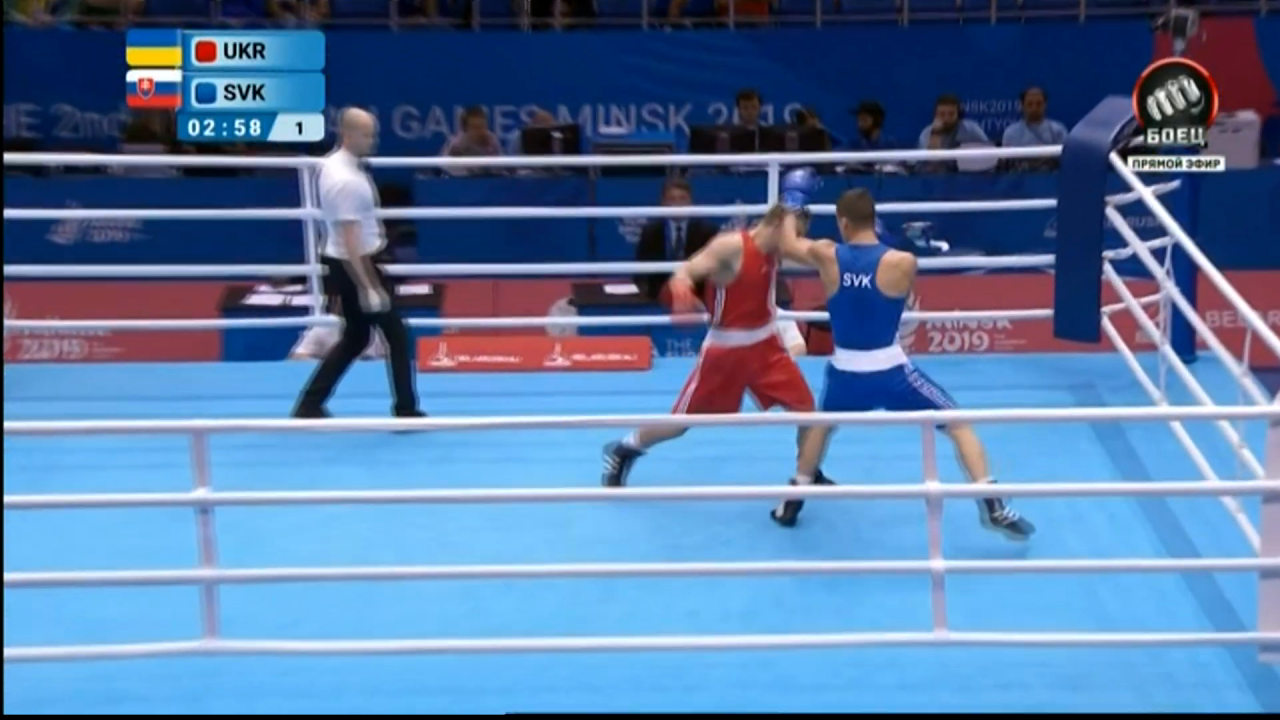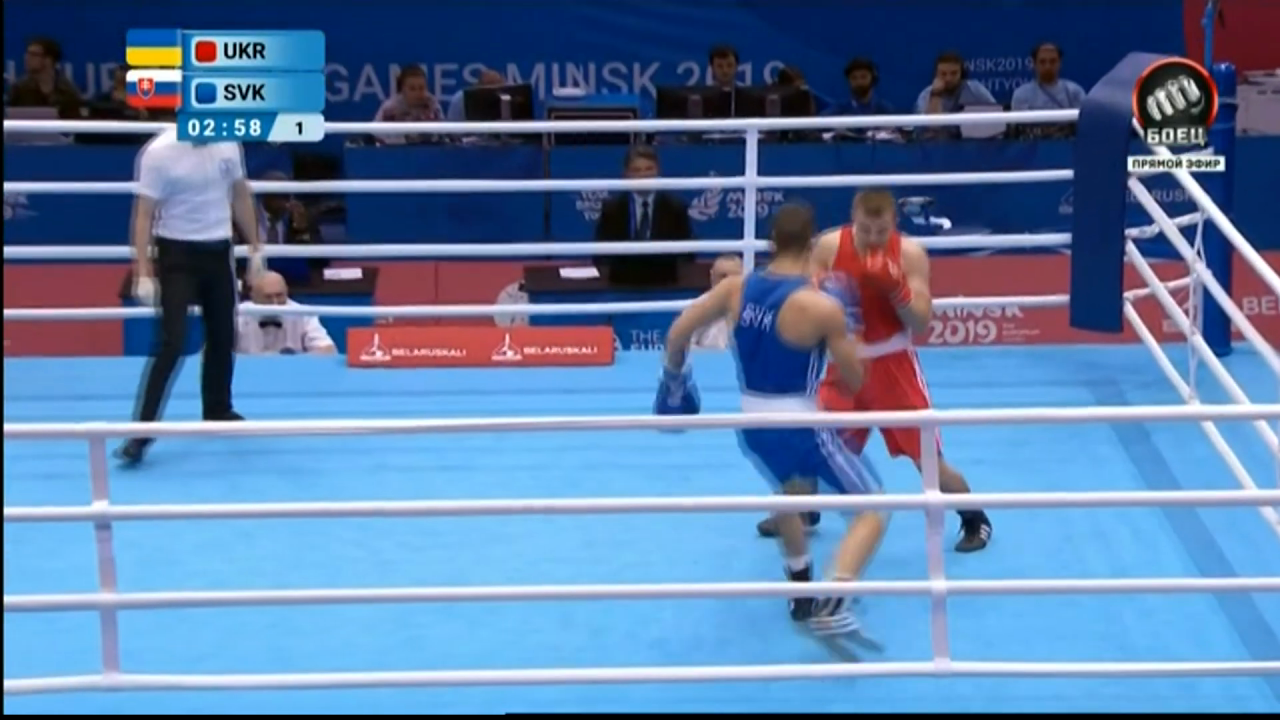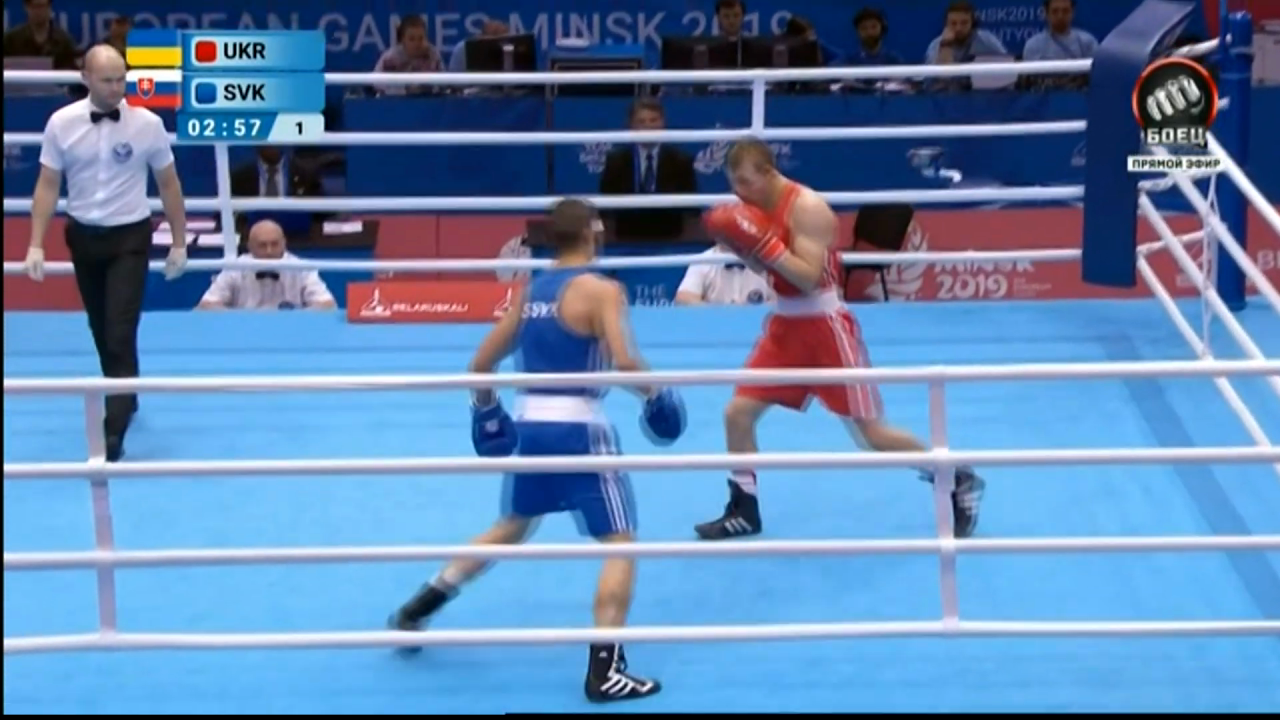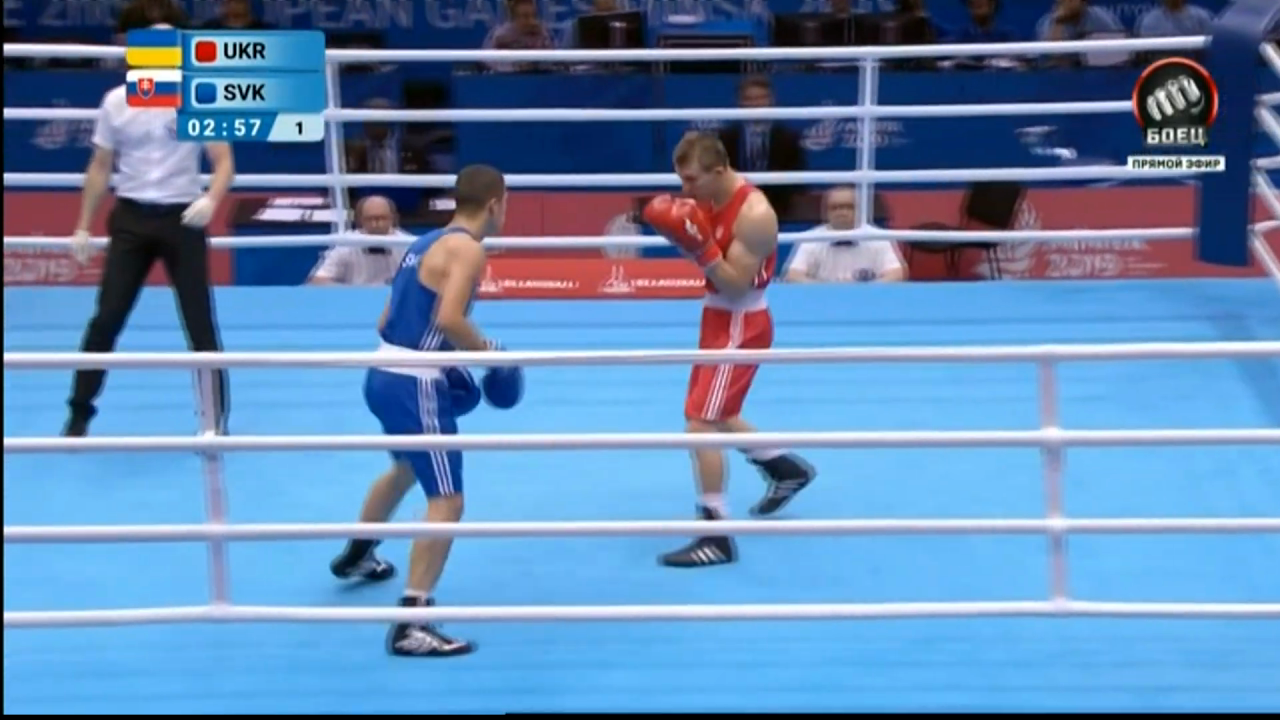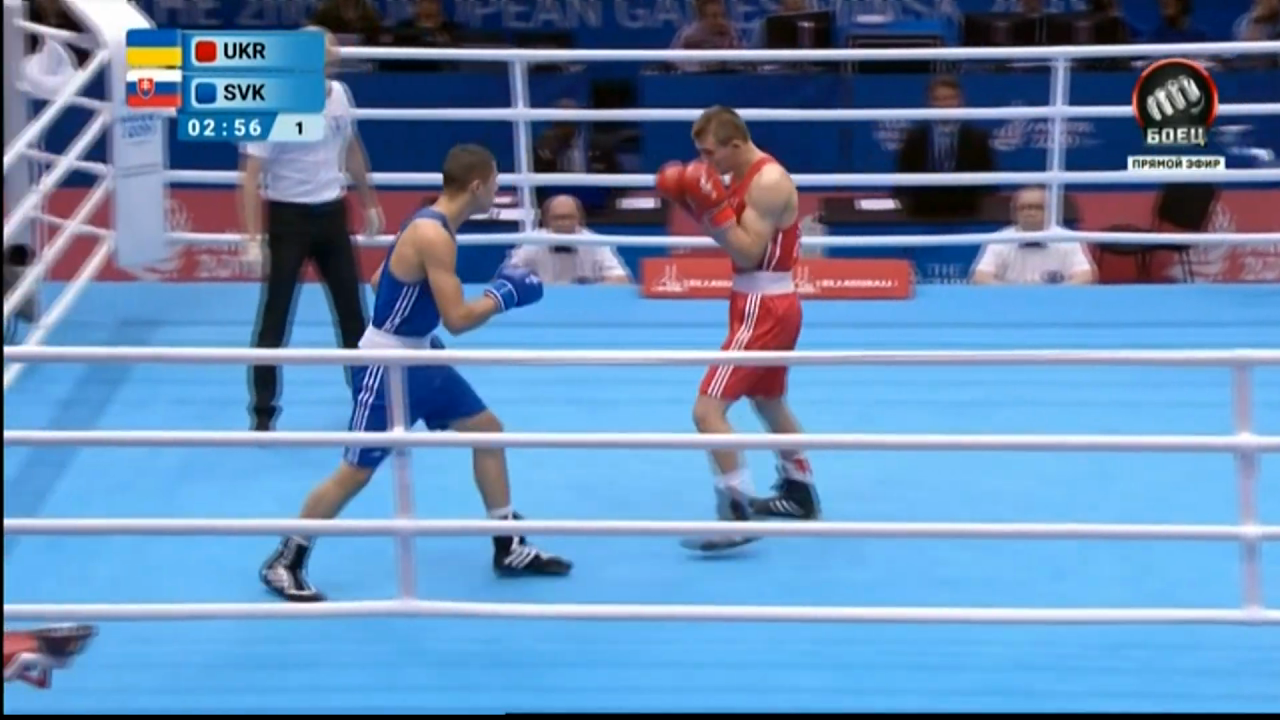
dt=0.5s
person 1, frame 1
left shoulder: (827, 255)
right shoulder: (902, 263)
left elbow: (789, 244)
left hip: (846, 373)
right hip: (891, 372)
left knee: (823, 425)
right knee: (959, 426)
left ankle: (792, 502)
right ankle: (991, 504)
person 1, frame 2
left shoulder: (738, 286)
right shoulder: (820, 308)
left elbow: (680, 329)
right elbow: (857, 374)
left wrist: (672, 375)
right wrist: (848, 326)
left hip: (754, 427)
right hip: (800, 427)
left knee: (790, 492)
right knee: (872, 512)
left ankle: (801, 588)
right ankle: (830, 608)
person 1, frame 3
left shoulder: (530, 293)
right shoulder: (600, 290)
left elbow: (483, 358)
right elbow: (625, 362)
left wrist: (486, 408)
right wrist: (657, 395)
left hip: (528, 429)
right hip: (578, 432)
left knee: (511, 528)
right knee: (621, 546)
left ankle: (420, 608)
right ankle: (603, 669)
person 1, frame 4
left shoulder: (427, 243)
right shoulder: (467, 249)
right elbow: (449, 321)
right wrist: (496, 355)
left hip: (384, 374)
right hip: (411, 385)
left knee: (407, 466)
right knee: (447, 504)
left ankle: (356, 553)
right ankle: (410, 625)
person 1, frame 5
left shoulder: (432, 224)
right shoulder: (433, 237)
left elbow: (380, 282)
right elbow: (457, 317)
right wrist: (503, 294)
left hip: (415, 354)
right hip: (386, 363)
left knee: (489, 432)
right knee: (356, 474)
left ankle: (508, 548)
right ankle: (286, 560)
person 2, frame 1
left shoulder: (774, 250)
right shoulder: (731, 246)
right elbow: (685, 272)
right wrist: (682, 292)
left hip: (765, 345)
right hip: (726, 350)
left knee: (804, 407)
right knee: (679, 424)
left ankle: (808, 473)
right ankle: (623, 452)
person 2, frame 2
left shoulder: (911, 253)
right shoulder: (828, 245)
left elbow: (922, 320)
left wrist: (897, 288)
left hip: (893, 364)
left knee: (931, 464)
left ankle: (973, 516)
person 2, frame 3
left shoulder: (807, 207)
right shoulder: (760, 204)
left elbow: (808, 278)
left wrist: (761, 241)
right wrist: (738, 243)
left hip: (826, 327)
right hip: (785, 324)
left knee: (873, 434)
right knee: (738, 412)
left ankle: (962, 485)
right ankle: (743, 511)
person 2, frame 4
left shoulder: (753, 212)
right shoulder: (716, 198)
left elbow: (733, 284)
right elbow: (697, 252)
left wrist: (699, 239)
right wrist: (675, 231)
left hip: (738, 325)
right hip: (718, 317)
left knee: (700, 426)
right knee: (714, 415)
left ankle: (716, 537)
right ankle: (787, 467)
person 2, frame 5
left shoulder: (768, 182)
right shoulder: (747, 176)
left elbow: (748, 254)
right elbow: (729, 233)
left wrist: (713, 207)
right wrist: (694, 203)
left hip: (765, 309)
right hip: (762, 304)
left knee: (707, 410)
right knee: (769, 402)
left ankle: (739, 510)
right ankle: (800, 493)
person 3, frame 1
left shoulder: (334, 164)
right shoulder: (347, 180)
right elbow: (350, 240)
right wrist: (369, 287)
left hip: (343, 263)
right hip: (354, 266)
left knee: (356, 337)
right knee: (397, 335)
left ankle: (310, 403)
right ankle: (406, 410)
person 3, frame 2
left shoulder: (228, 143)
right shoulder: (158, 152)
left elbow: (241, 196)
right elbow: (144, 215)
left wrist: (255, 247)
right wrist: (144, 272)
left hip: (217, 252)
right hip: (176, 254)
left knee: (222, 338)
right knee: (172, 345)
left ankle: (218, 411)
right ankle: (141, 433)
person 3, frame 3
left shoulder: (148, 124)
right shoulder: (61, 123)
left elbow: (168, 185)
right elbow: (48, 186)
left wrist: (179, 242)
right wrist: (36, 244)
left hip: (130, 237)
right hip: (84, 236)
left knee: (121, 334)
right knee: (101, 329)
left ankle: (114, 433)
right ankle: (117, 406)
person 3, frame 4
right shoulder: (116, 102)
left elbow: (223, 162)
right elbow: (98, 167)
left wrist: (211, 200)
right wrist: (84, 227)
left hip: (183, 217)
right hip: (131, 217)
left knee: (199, 322)
right knee: (107, 319)
left ankle: (217, 416)
right ankle: (80, 410)
person 3, frame 5
left shoulder: (340, 94)
left elbow: (352, 151)
right elbow: (252, 177)
left wrist: (370, 204)
right wrist: (253, 239)
left hip: (331, 212)
right hip: (288, 217)
left knee: (351, 310)
right knee: (275, 317)
right ankle: (263, 410)
